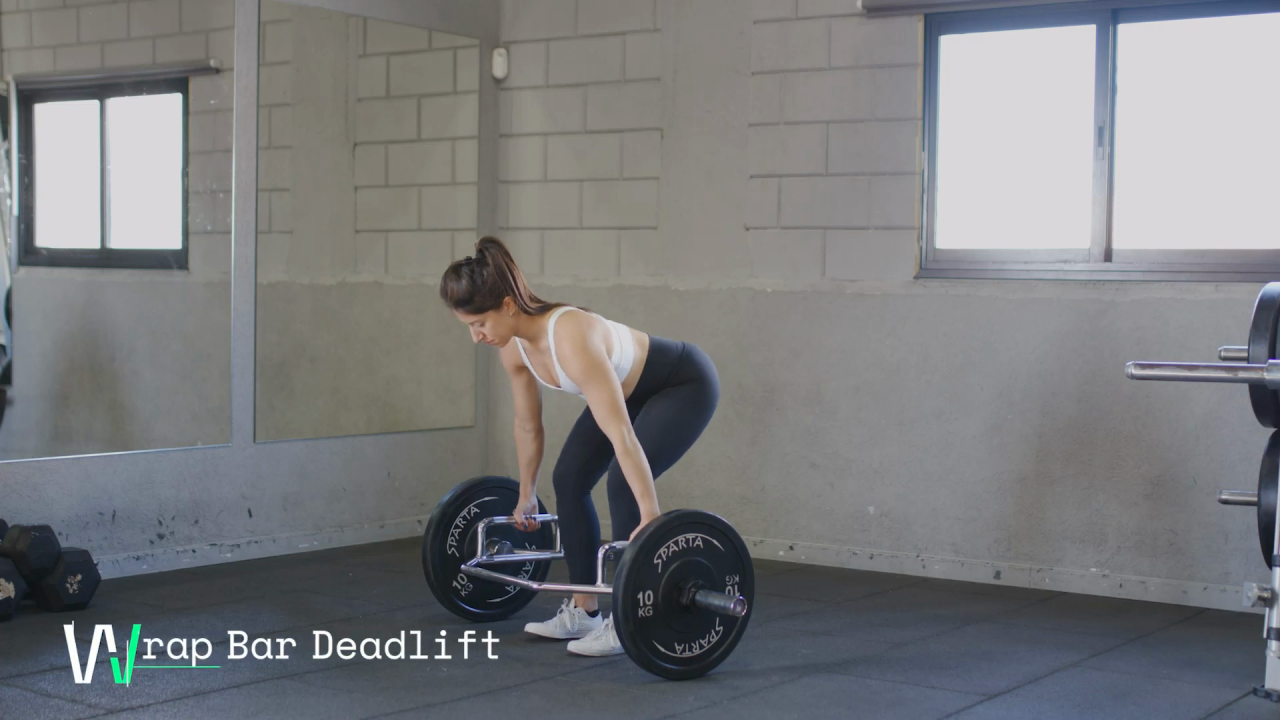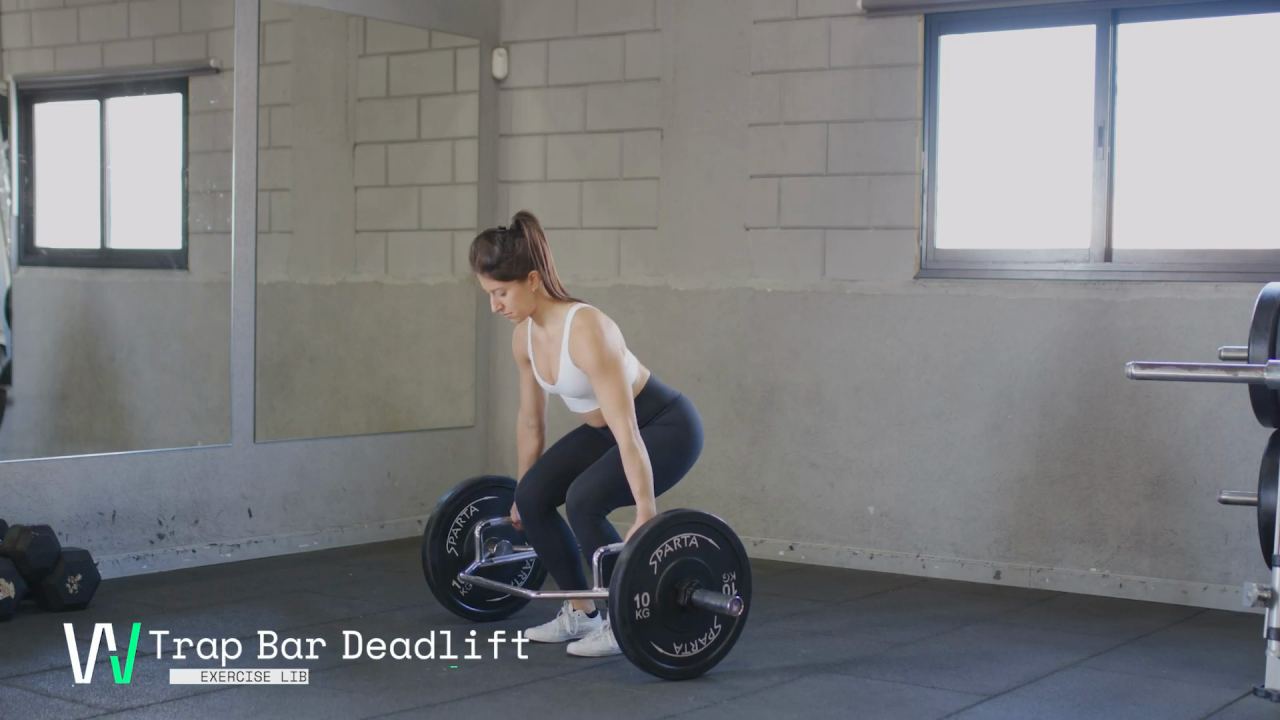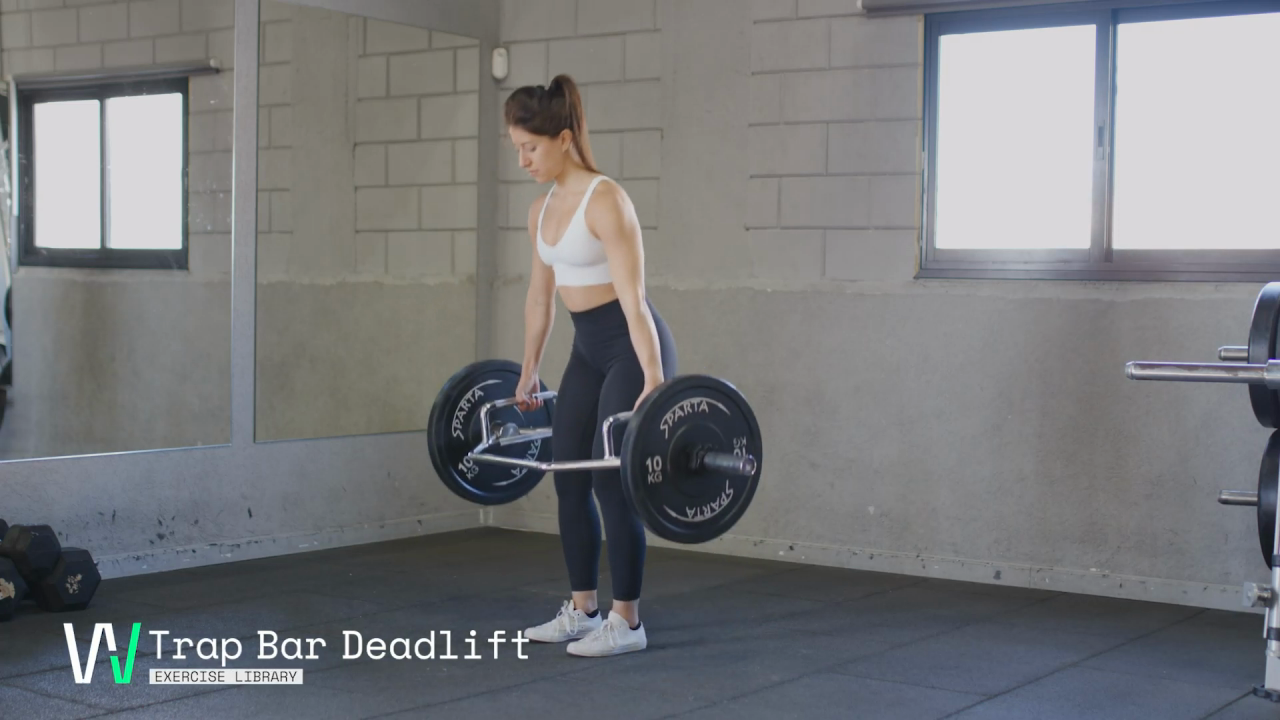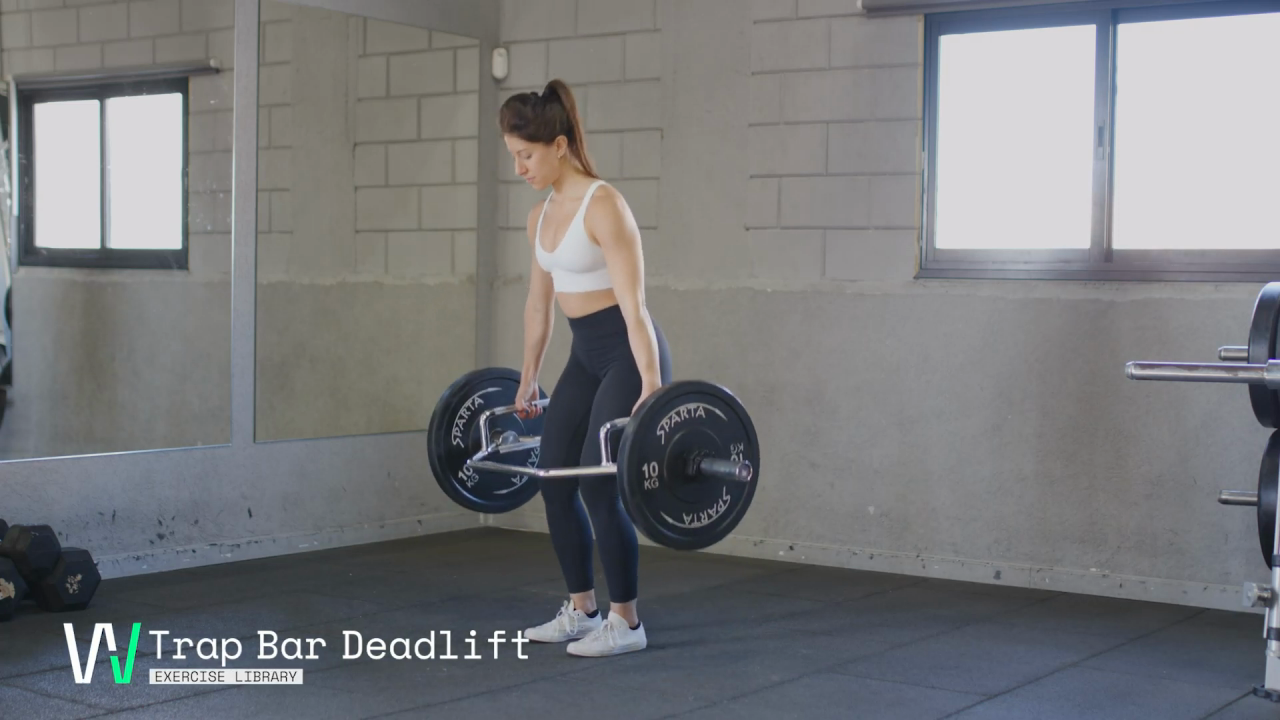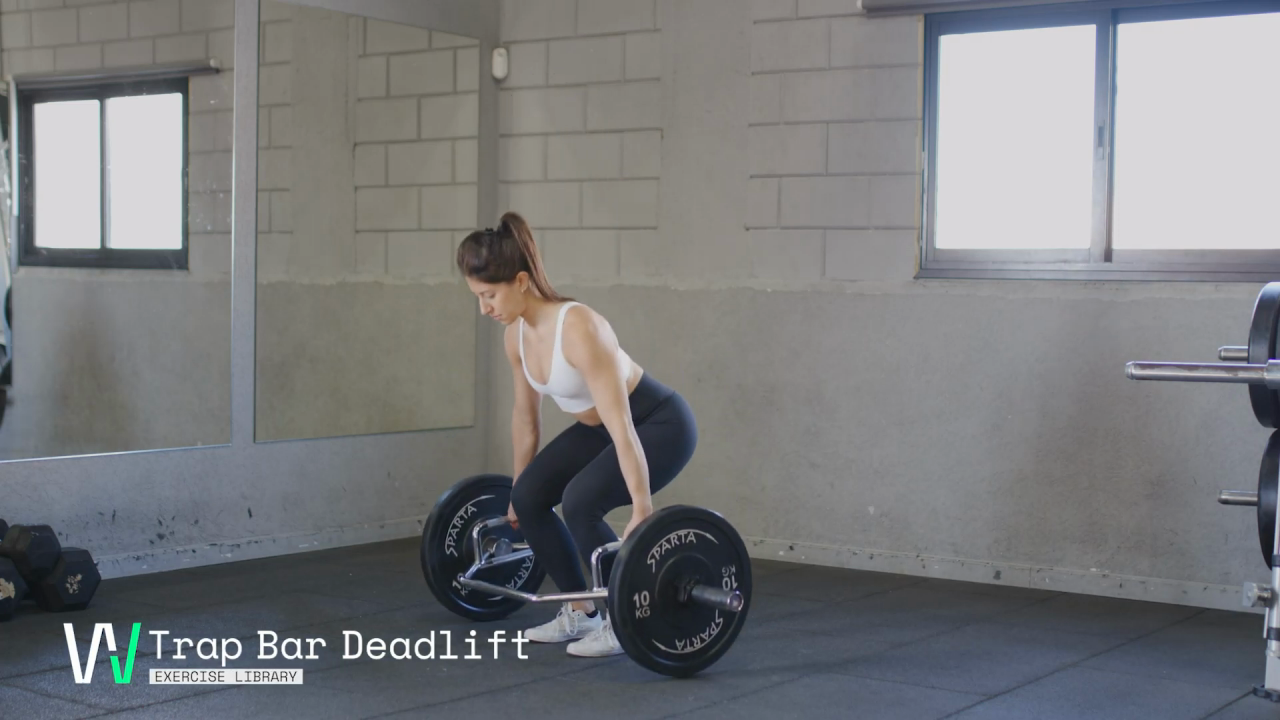
dt=0.7s
person 1, frame 1
left shoulder: (570, 338)
right shoulder: (514, 346)
left elbow: (620, 433)
right elbow: (527, 424)
left wrist: (651, 516)
right wrist: (526, 495)
left hip: (684, 384)
right hip: (630, 389)
left knee: (621, 486)
right knee: (568, 479)
right ankle: (582, 611)
person 1, frame 2
left shoulder: (587, 332)
right shoulder: (525, 335)
left elbow: (626, 432)
right elbow: (530, 420)
left wrist: (647, 517)
right wrist: (518, 494)
left hip: (667, 426)
right hip: (605, 429)
left knee: (584, 500)
right knee: (531, 498)
right ankle: (581, 611)
person 1, frame 3
left shoulder: (606, 200)
right shoulder: (543, 208)
left elbow: (634, 300)
right elbow: (539, 296)
left wrist: (654, 385)
right wrist: (528, 373)
left hip: (630, 348)
right hip: (588, 350)
left knee: (613, 484)
right knee: (569, 481)
left ankle: (626, 623)
right ankle: (581, 611)
person 1, frame 4
left shoulder: (604, 205)
right shoulder: (543, 214)
left elbow: (634, 305)
right elbow: (539, 303)
left wrist: (652, 389)
right wrist: (527, 379)
left hip: (625, 355)
right hip: (585, 357)
left knee: (600, 486)
right knee: (555, 484)
left ankle: (625, 622)
right ankle: (582, 611)
person 1, frame 5
left shoulder: (580, 330)
right shoulder: (516, 334)
left elbow: (623, 430)
right elbow: (525, 416)
left wrist: (642, 512)
right wrist: (514, 494)
left hip: (660, 425)
right hip: (600, 429)
left knee: (580, 503)
right knee: (528, 498)
right ankle: (580, 610)
